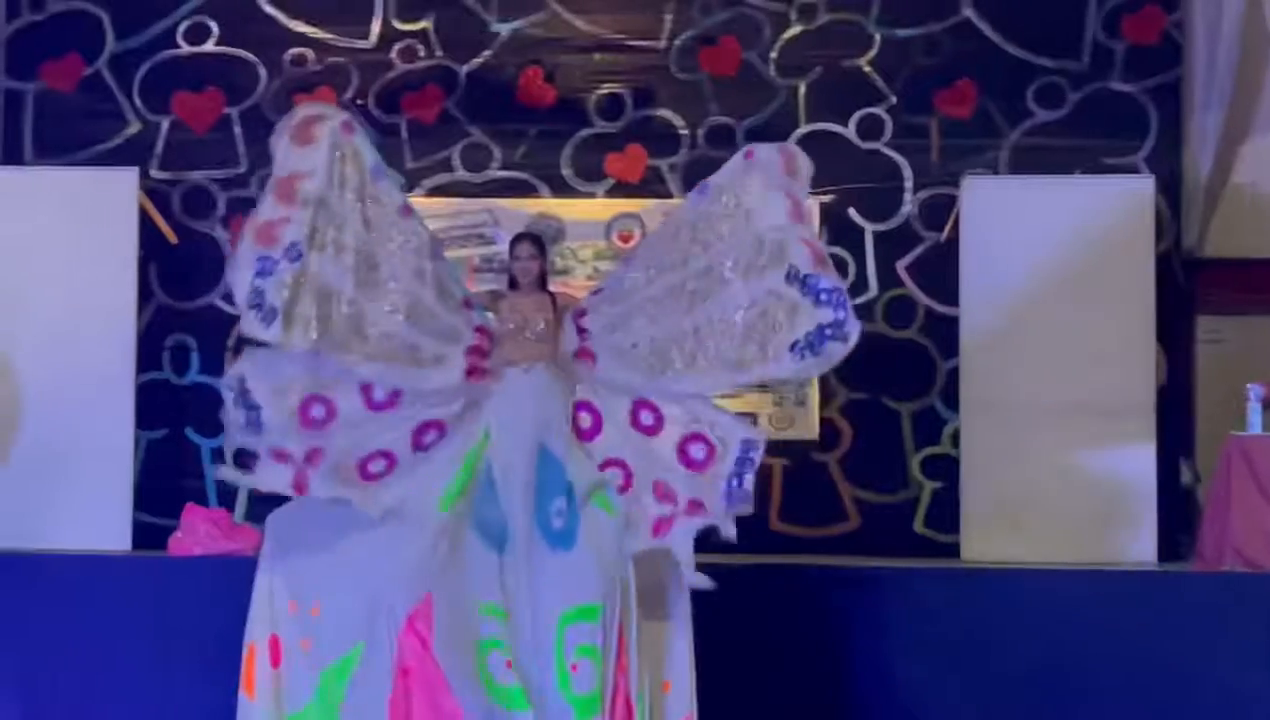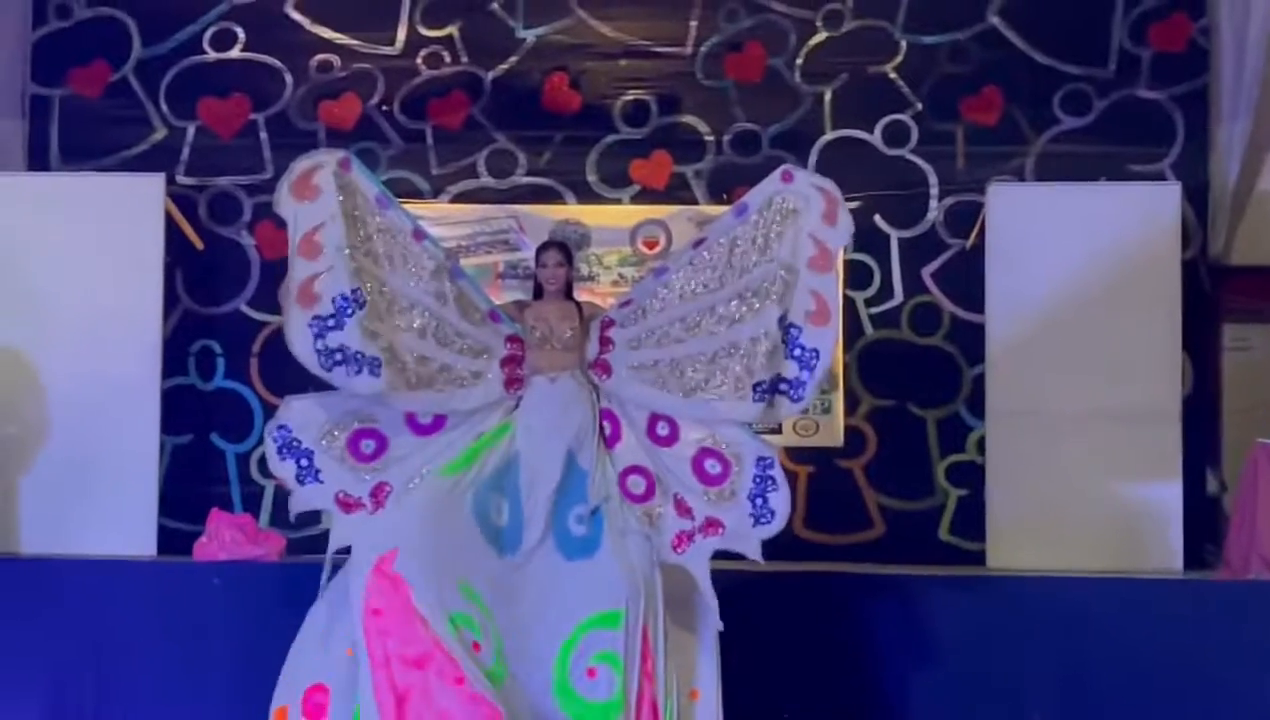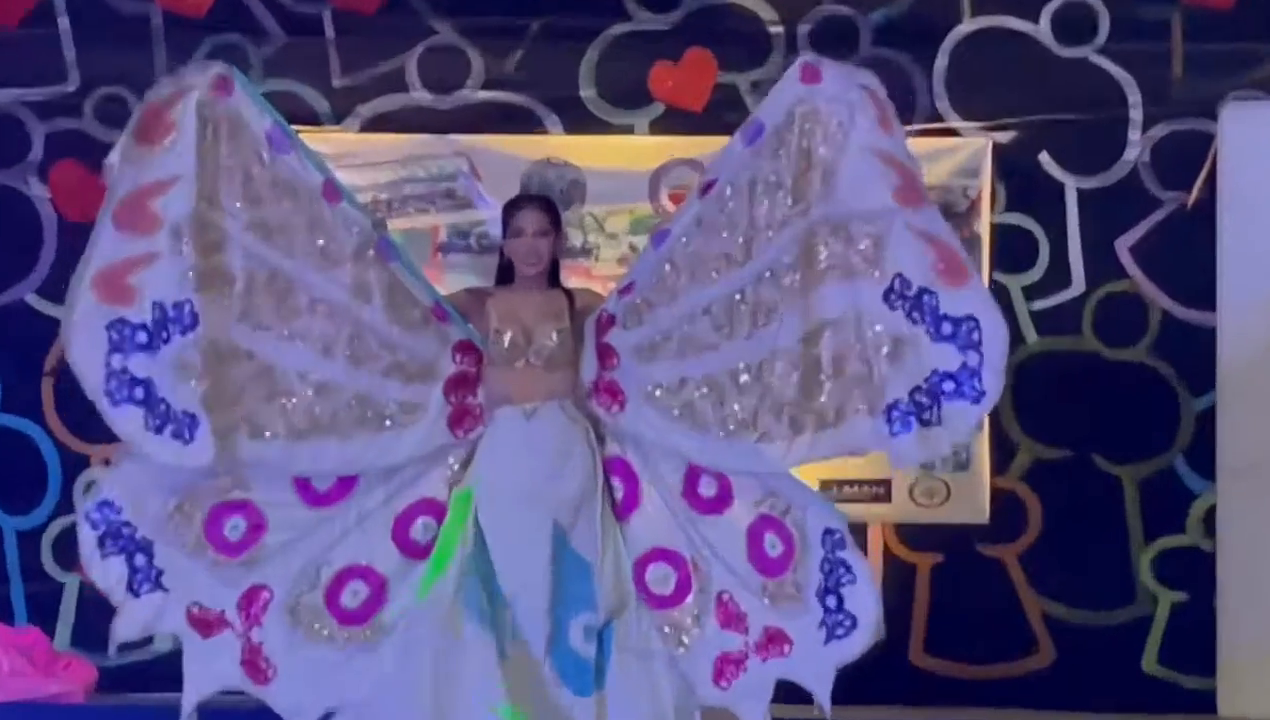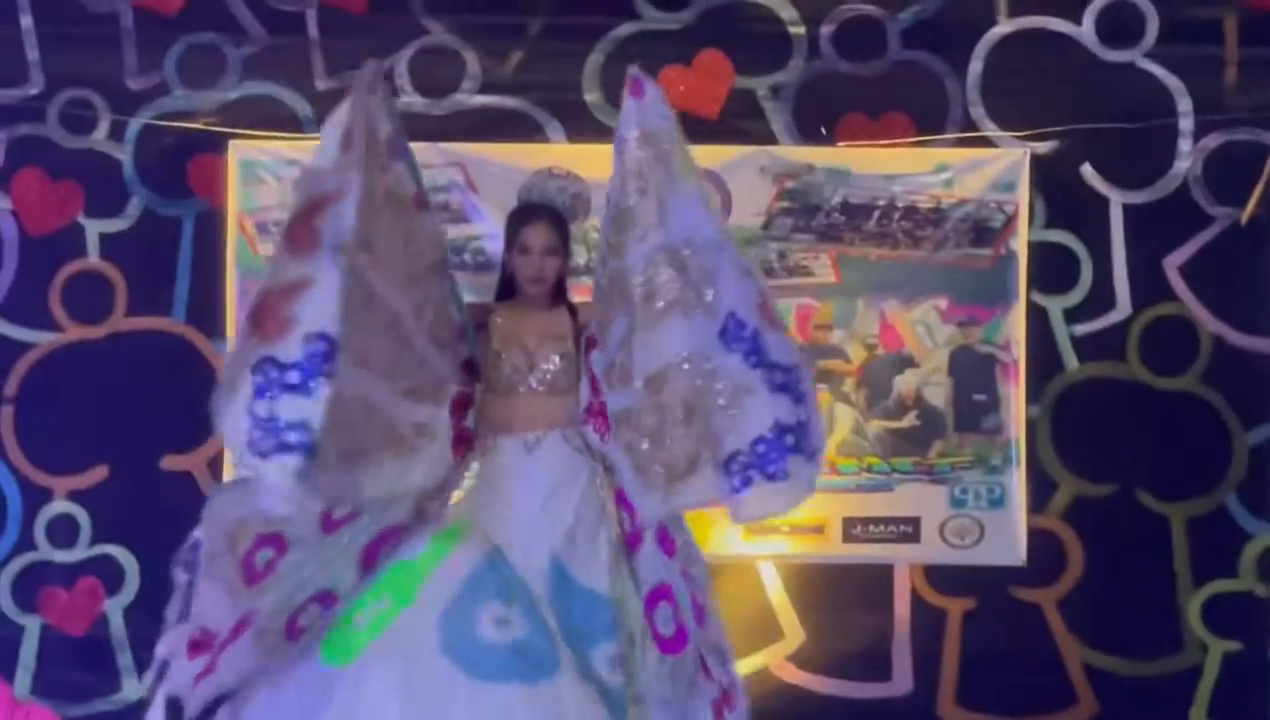
dt=0.7s
person 1, frame 1
left shoulder: (567, 306)
right shoulder: (487, 303)
left elbow: (639, 294)
right elbow: (421, 281)
left hip: (554, 418)
right hip: (501, 417)
left knee: (559, 539)
right knee: (496, 531)
person 1, frame 2
left shoulder: (593, 315)
right shoulder: (515, 313)
left elbow: (661, 305)
left hip: (581, 423)
right hip: (528, 424)
left knee: (584, 548)
person 1, frame 3
left shoulder: (588, 308)
right shoulder: (470, 307)
left elbow: (682, 282)
right elbow: (364, 289)
left hip: (573, 471)
right hip: (496, 473)
left knee: (577, 633)
right knee: (483, 623)
person 1, frame 4
left shoulder: (586, 322)
right shoulder: (480, 323)
left elbow: (646, 305)
right elbow: (411, 298)
left hip: (575, 493)
right hip: (500, 494)
left knee: (583, 632)
right knee: (467, 630)
